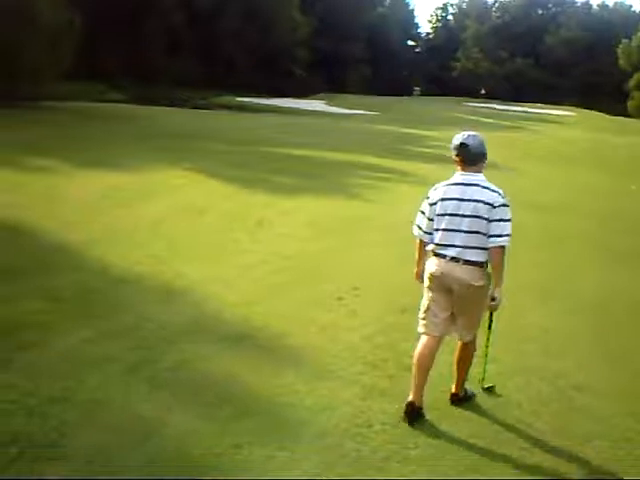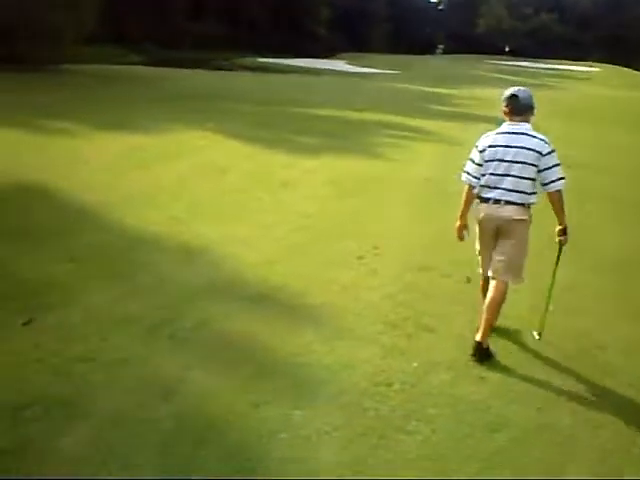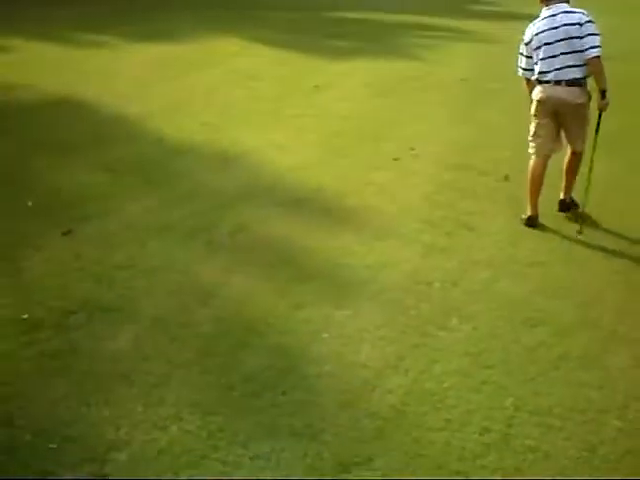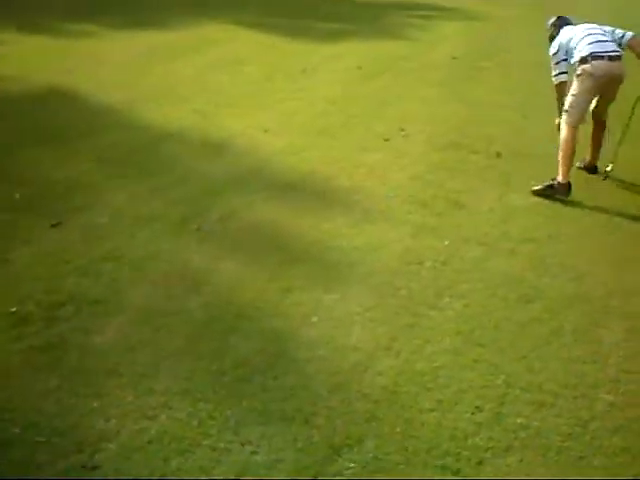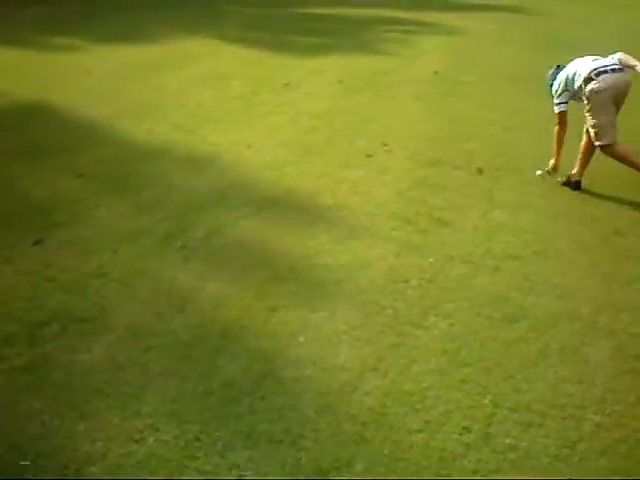
dt=0.5s
person 1, frame 1
left shoulder: (438, 191)
right shoulder: (495, 197)
left elbow: (423, 237)
right elbow: (497, 247)
left wrist: (419, 266)
right wrist: (497, 288)
left hip: (439, 268)
right hip: (473, 274)
left knee: (430, 335)
right knee: (468, 336)
left ankle: (414, 401)
right ankle: (458, 391)
person 1, frame 2
left shoulder: (487, 140)
right shoulder: (541, 144)
left elbow: (470, 184)
right elbow: (554, 188)
left wrist: (462, 217)
right wrist: (562, 224)
left hip: (486, 211)
right hip: (516, 215)
left knee: (489, 271)
right knee: (502, 279)
left ankle: (487, 323)
right ankle: (481, 341)
person 1, frame 3
left shoulder: (533, 28)
left elbow: (527, 74)
right elbow: (594, 58)
left wrist: (536, 97)
right wrist: (603, 91)
left hip: (544, 92)
right hip: (575, 92)
left knee: (539, 154)
right knee: (576, 147)
left ankle: (532, 212)
right ankle: (566, 198)
person 1, frame 4
left shoulder: (559, 42)
right shoulder: (599, 28)
left elbow: (560, 82)
left wrist: (560, 115)
left hip: (591, 67)
right hip: (616, 67)
left knee: (569, 124)
right knee: (599, 115)
left ankle: (562, 181)
right ankle: (591, 162)
person 1, frame 5
left shoulder: (559, 82)
right shoulder: (592, 62)
left elbow: (561, 124)
right elbow: (620, 57)
left wrist: (556, 158)
left hip: (600, 84)
right hip: (621, 77)
left knee: (607, 145)
right knee: (591, 132)
right ankle: (575, 177)
